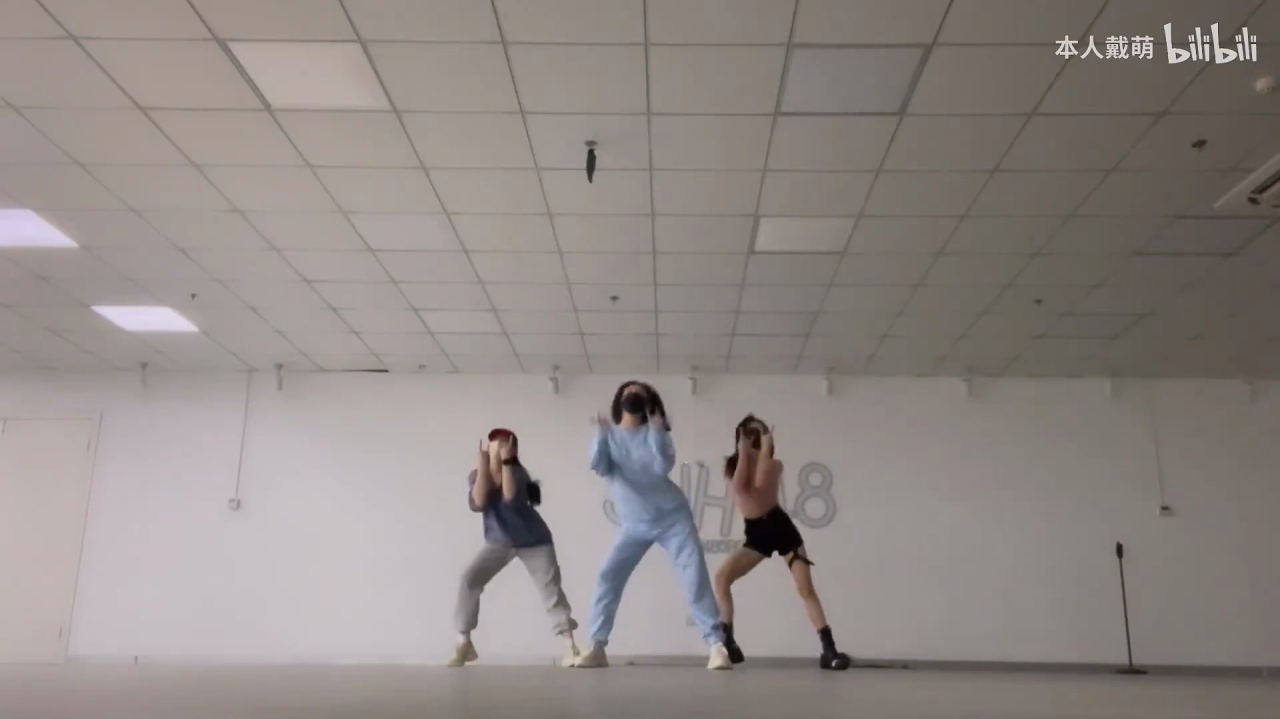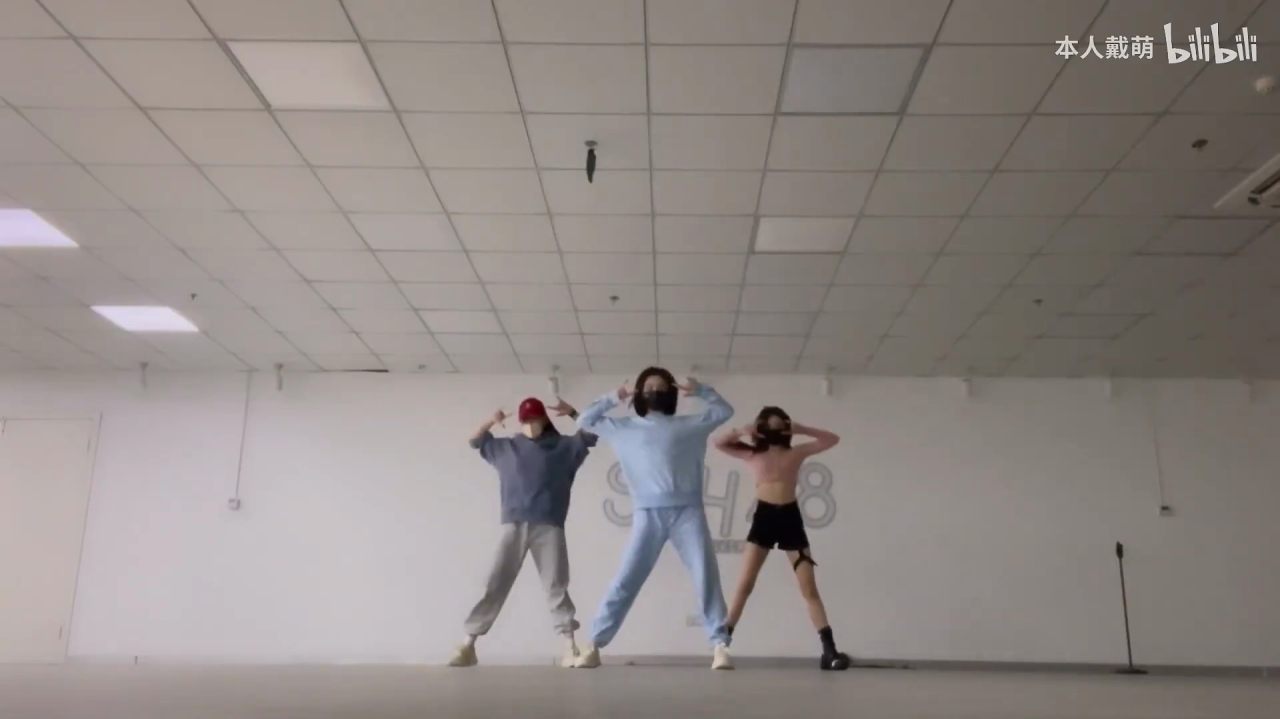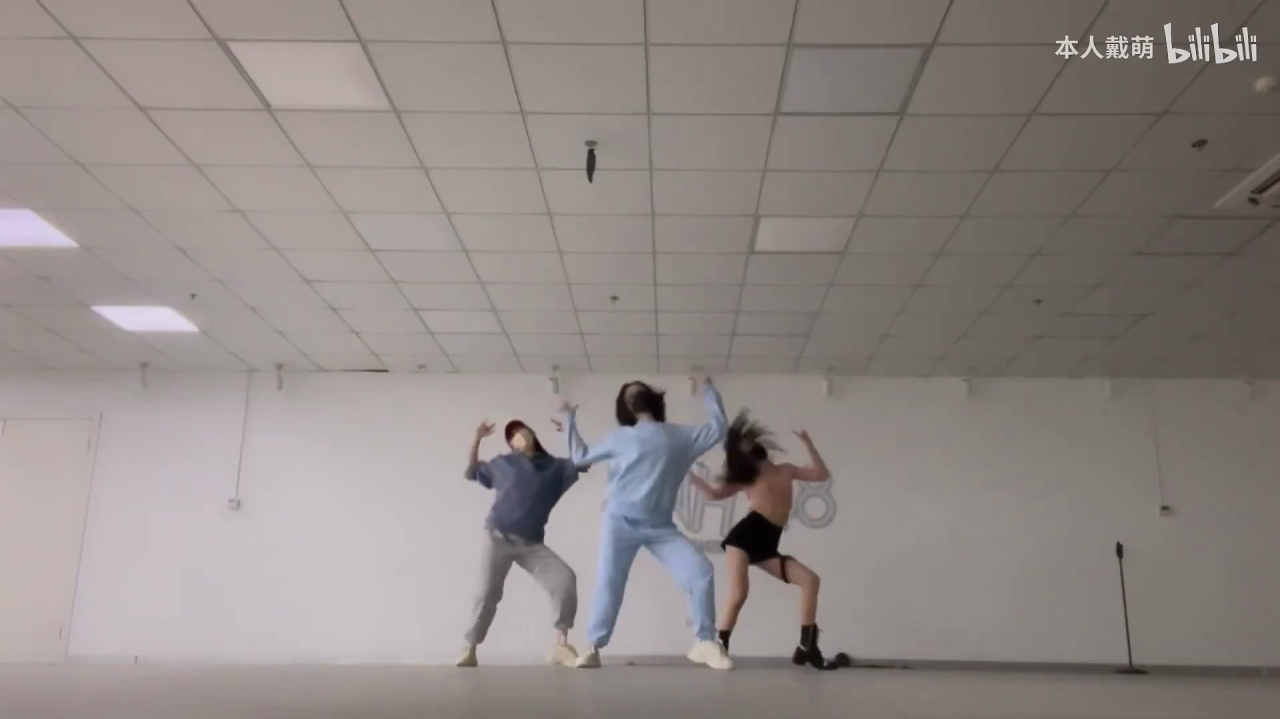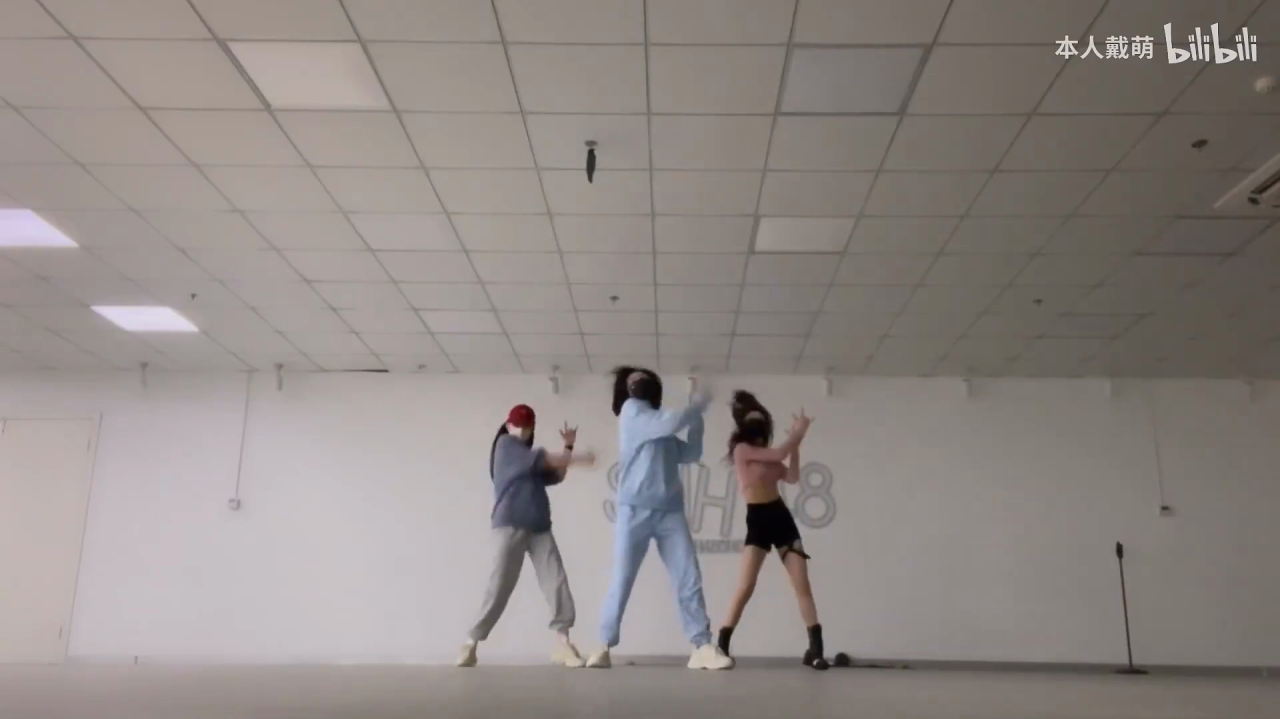
dt=0.5s
person 1, frame 1
left shoulder: (652, 433)
right shoulder: (608, 435)
left elbow: (664, 466)
right elbow: (597, 464)
left wrist: (658, 432)
right wrist: (601, 431)
left hip: (674, 518)
right hip: (634, 524)
left knee: (696, 579)
right knee: (608, 576)
left ankle: (717, 645)
right ankle: (597, 645)
person 1, frame 2
left shoulder: (689, 424)
right shoulder: (623, 427)
left elbow: (725, 410)
right elbow: (586, 420)
left wrist: (699, 389)
right wrist: (613, 400)
left hip: (687, 511)
right hip: (648, 514)
left knee: (706, 576)
right knee: (626, 580)
left ankle: (720, 645)
right ankle: (596, 645)
person 1, frame 3
left shoulder: (680, 435)
right shoulder: (621, 436)
left elbow: (717, 430)
right elbow: (581, 458)
left wrist: (709, 392)
right wrist: (570, 419)
left hip: (658, 527)
right hip: (619, 523)
left knee: (701, 569)
right knee: (608, 584)
left ankle: (706, 642)
right ankle: (593, 647)
person 1, frame 4
left shoulder: (662, 422)
right shoulder: (633, 410)
left elbow: (692, 454)
right elbow: (669, 423)
left wrist: (696, 417)
right wrist: (696, 407)
left hip: (671, 512)
right hip: (635, 510)
left knee: (689, 577)
right knee: (621, 579)
left ankle: (703, 646)
right ankle: (605, 646)
person 2, frame 1
left shoulder: (775, 464)
right shoulder: (732, 465)
left elbow: (760, 482)
right elbow: (739, 488)
left wrist: (765, 448)
right wrist: (744, 452)
left hip: (781, 528)
right hip: (756, 534)
left knee: (806, 589)
right knee: (721, 578)
left ankle: (829, 650)
right ankle: (728, 643)
person 2, frame 2
left shoulder: (797, 452)
right shoulder: (753, 454)
left elbow: (832, 439)
right elbow: (719, 444)
left wrist: (801, 430)
right wrist: (742, 432)
left hip: (790, 518)
right hip: (764, 518)
left knee: (809, 588)
right knee: (745, 584)
left ankle: (829, 650)
person 2, frame 3
left shoulder: (787, 470)
right shoulder: (748, 479)
left elbow: (822, 475)
right elbow: (717, 493)
left wrist: (808, 444)
right wrist: (688, 475)
left hip: (766, 543)
right hip: (744, 537)
left knee: (810, 580)
right knee: (738, 594)
left ankle: (807, 647)
right ankle: (719, 647)
person 2, frame 4
left shoulder: (770, 452)
right shoulder: (742, 449)
left elbow: (792, 477)
right elbow: (779, 454)
left wrist: (796, 438)
right wrist: (799, 432)
left hip: (782, 517)
right hip: (758, 521)
left knee: (802, 584)
right knee: (745, 587)
left ankle: (815, 648)
right ankle: (721, 646)
person 3, frame 1
left shoulder: (518, 474)
right shoulder: (476, 476)
left elbow: (510, 497)
right elbow: (478, 503)
left wrist: (505, 461)
right wrist: (483, 464)
left hip: (535, 541)
right hip: (498, 542)
left knee: (551, 588)
right knee: (469, 579)
left ankle: (570, 647)
right ankle: (464, 643)
person 3, frame 2
left shoulder: (563, 446)
right shoulder: (506, 447)
left elbow: (591, 434)
right elbow: (475, 441)
left wrist: (572, 413)
right wrist: (492, 422)
left hip: (549, 526)
right hip: (515, 526)
left knee: (557, 585)
right knee: (496, 583)
left ankle: (570, 648)
right ankle: (468, 645)
person 3, frame 3
left shoulder: (554, 466)
right shoulder: (503, 464)
right elbow: (472, 473)
right wrist: (477, 439)
left hip: (530, 543)
right hip: (498, 537)
left knee: (565, 578)
right knee: (488, 592)
left ankle: (561, 645)
right ankle: (470, 649)
person 3, frame 4
left shoulder: (533, 458)
right shoulder: (506, 445)
left elbow: (556, 476)
right elbow: (542, 459)
left wrist: (568, 445)
right wrist: (579, 458)
left hip: (540, 530)
right hip: (510, 528)
left knee: (557, 581)
right knee: (499, 587)
left ankle: (563, 644)
right ankle: (471, 645)
